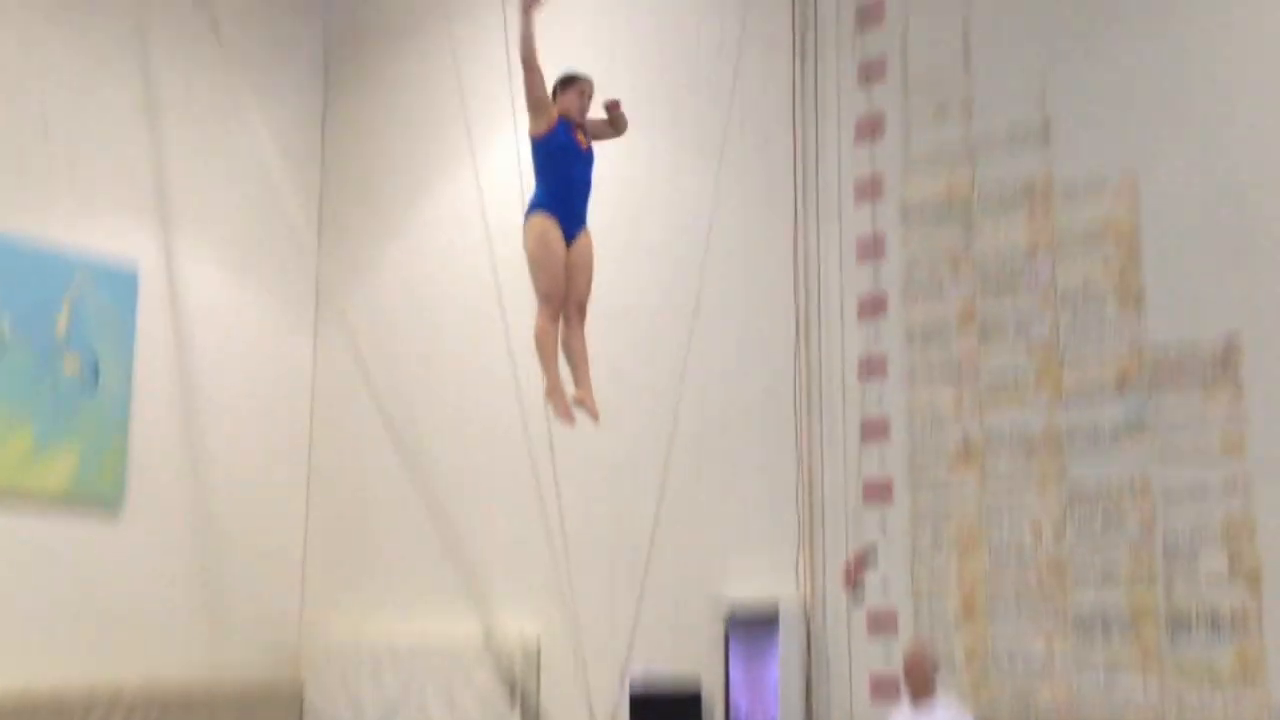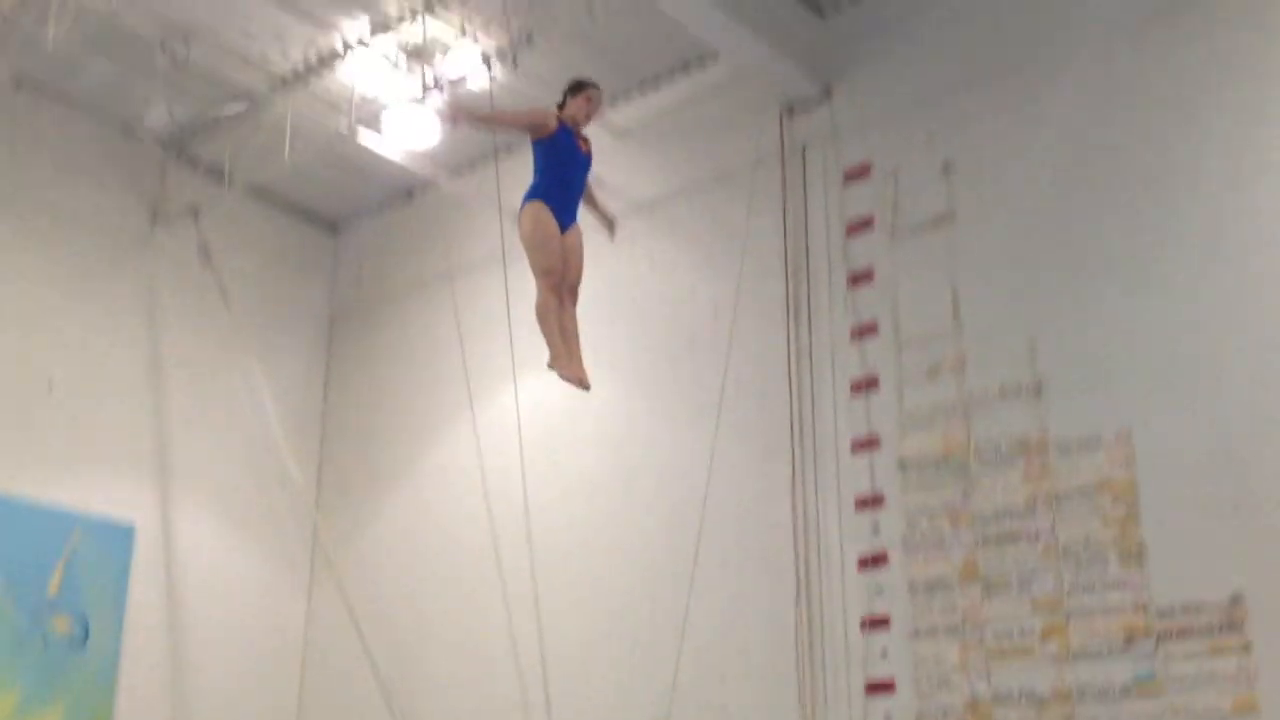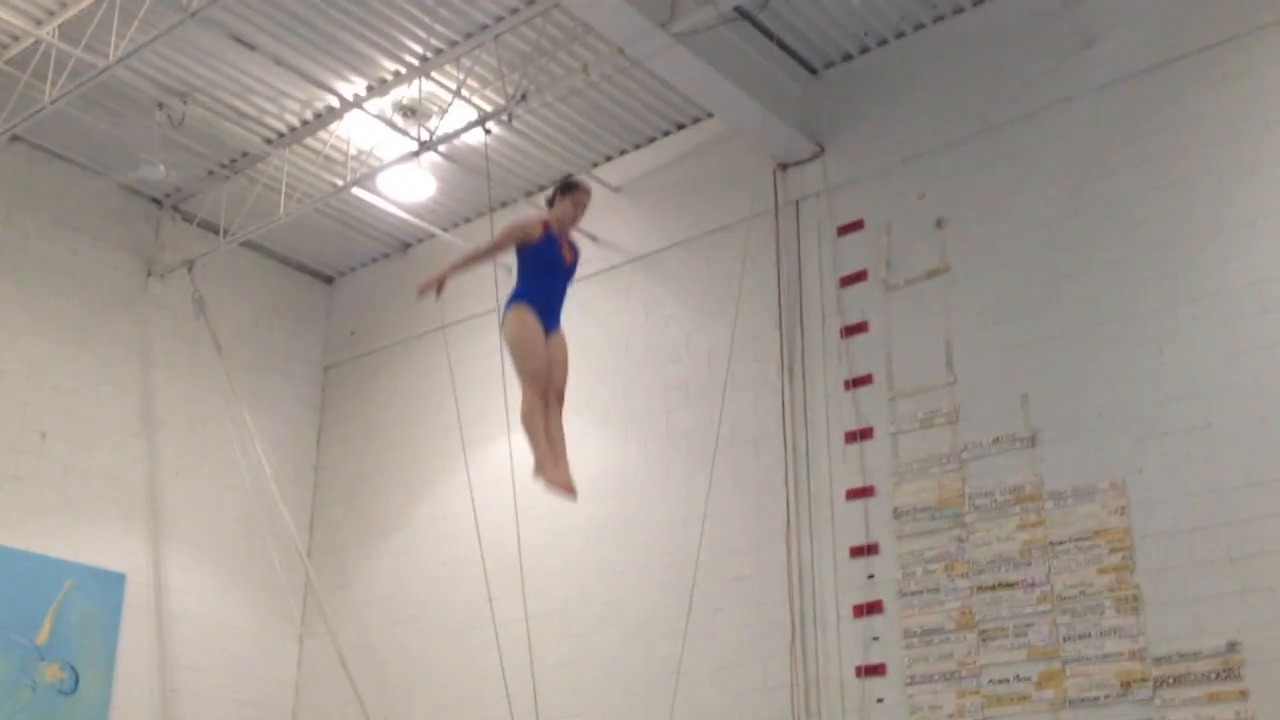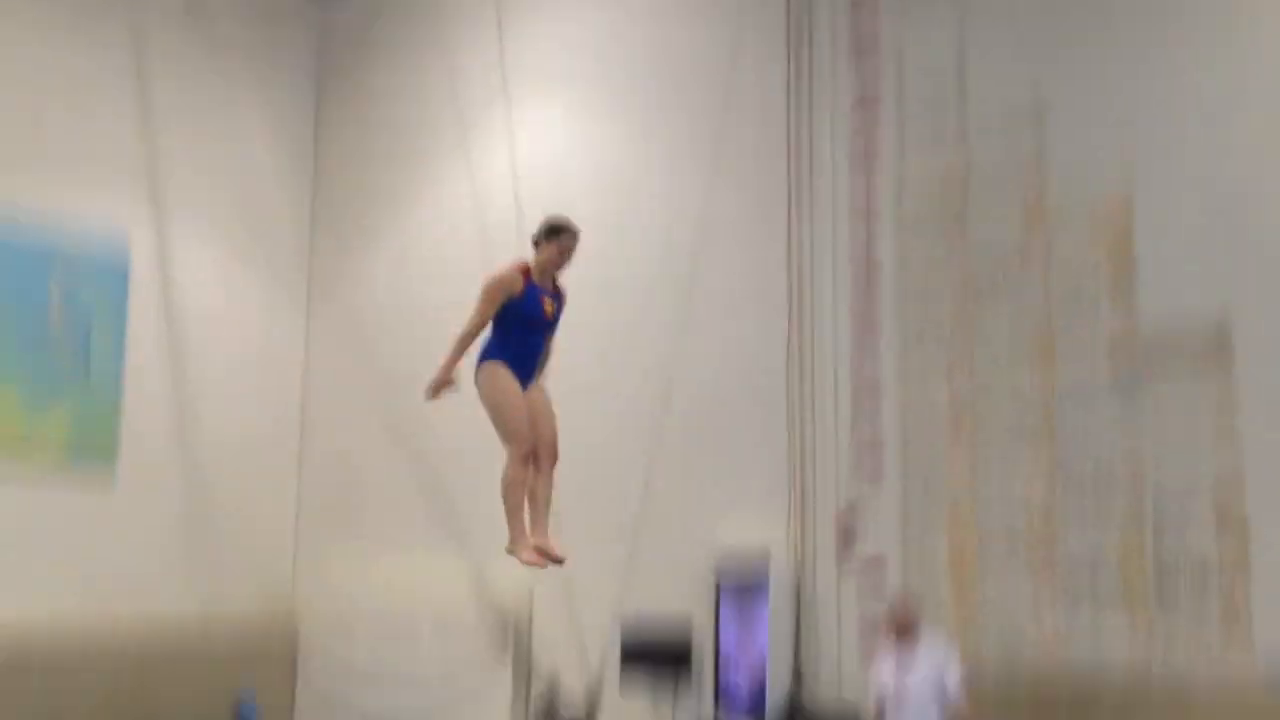
dt=0.4s
person 1, frame 1
left shoulder: (583, 130)
right shoulder: (545, 118)
left elbow: (618, 128)
right elbow: (529, 64)
left wrist: (614, 112)
left hip: (577, 227)
right hip: (545, 219)
left knee: (576, 312)
right knee: (551, 306)
left ankle: (583, 386)
right ankle: (553, 384)
person 1, frame 2
left shoulder: (584, 143)
right shoulder: (547, 122)
right elbow: (505, 119)
left wrist: (601, 212)
right wrist: (466, 113)
left hip: (568, 220)
right hip: (540, 208)
left knee: (569, 293)
right knee: (549, 283)
left ankle: (575, 362)
right ankle: (559, 356)
person 1, frame 3
left shoulder: (572, 249)
right shoulder: (532, 229)
right elbow: (485, 250)
right wrist: (444, 273)
left hip: (551, 324)
right hip: (523, 313)
left knee: (555, 398)
right knee: (535, 388)
left ankle: (560, 468)
right ankle: (544, 462)
person 1, frame 4
left shoulder: (558, 294)
right shoulder: (511, 280)
right elbow: (475, 325)
left wrist: (535, 379)
right wrist: (447, 369)
left hip: (528, 376)
right hip: (496, 367)
left knee: (547, 453)
right knee: (521, 450)
left ankle: (539, 535)
right ankle: (518, 537)
